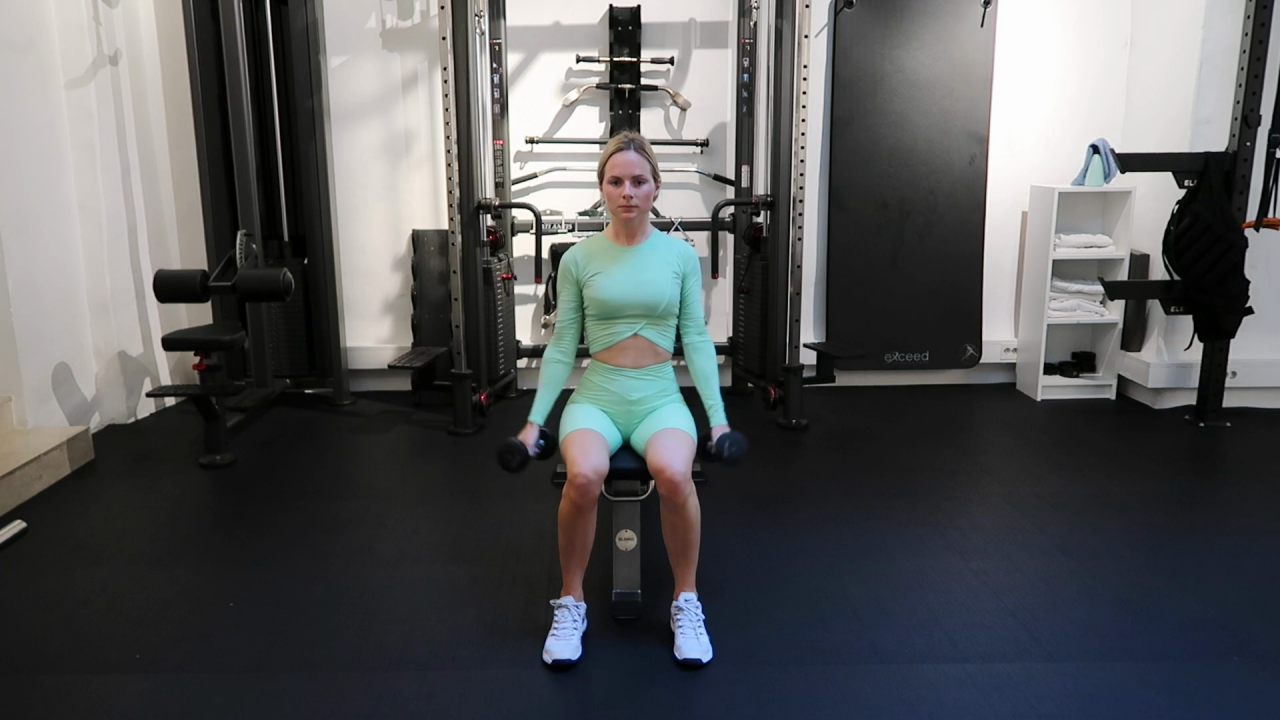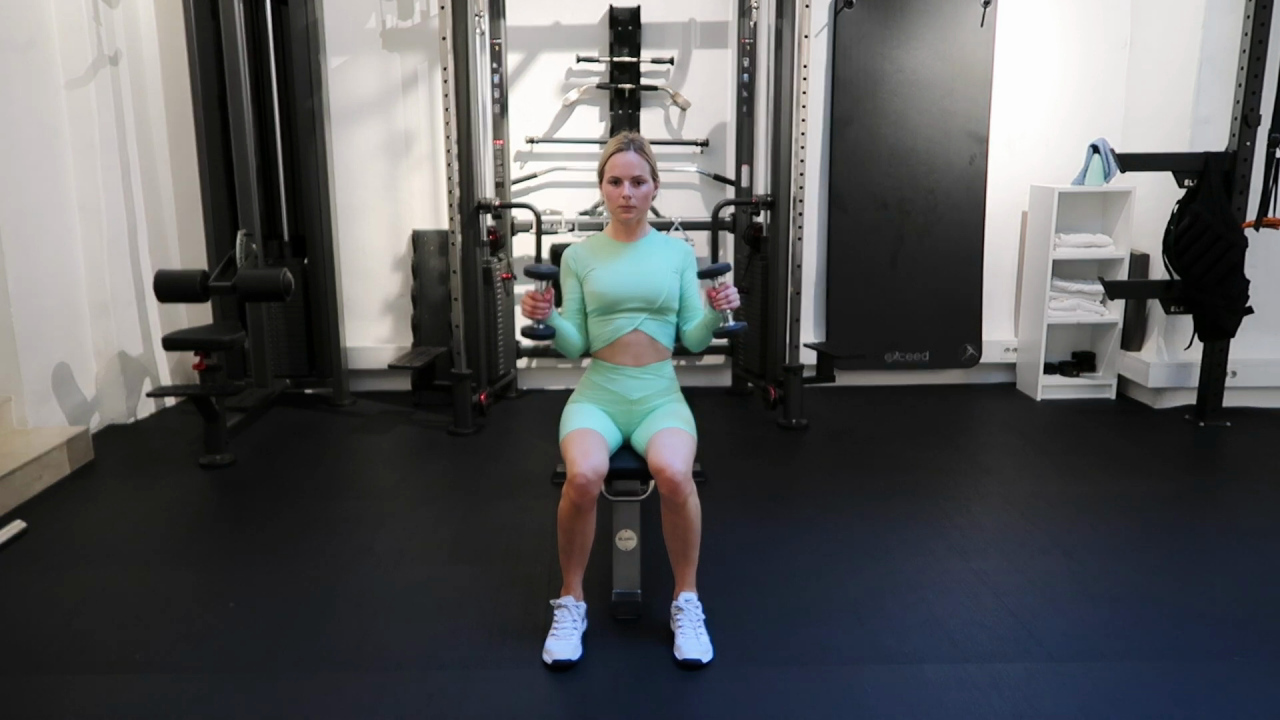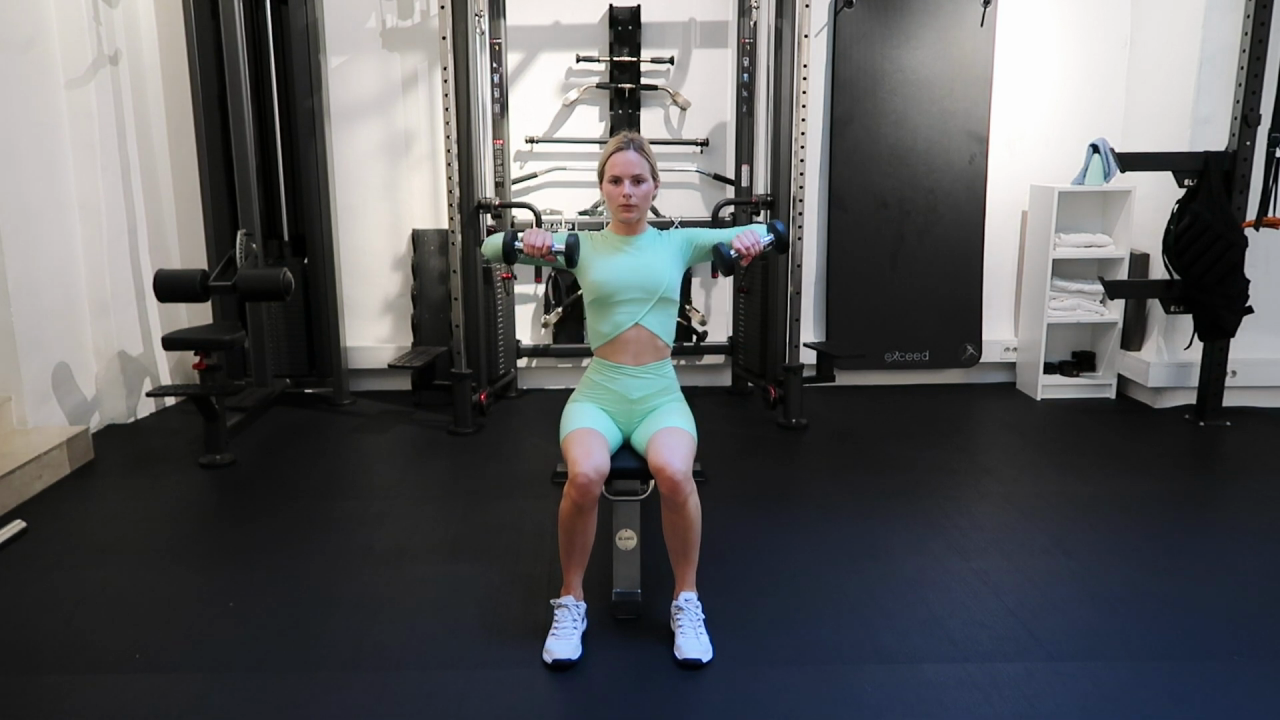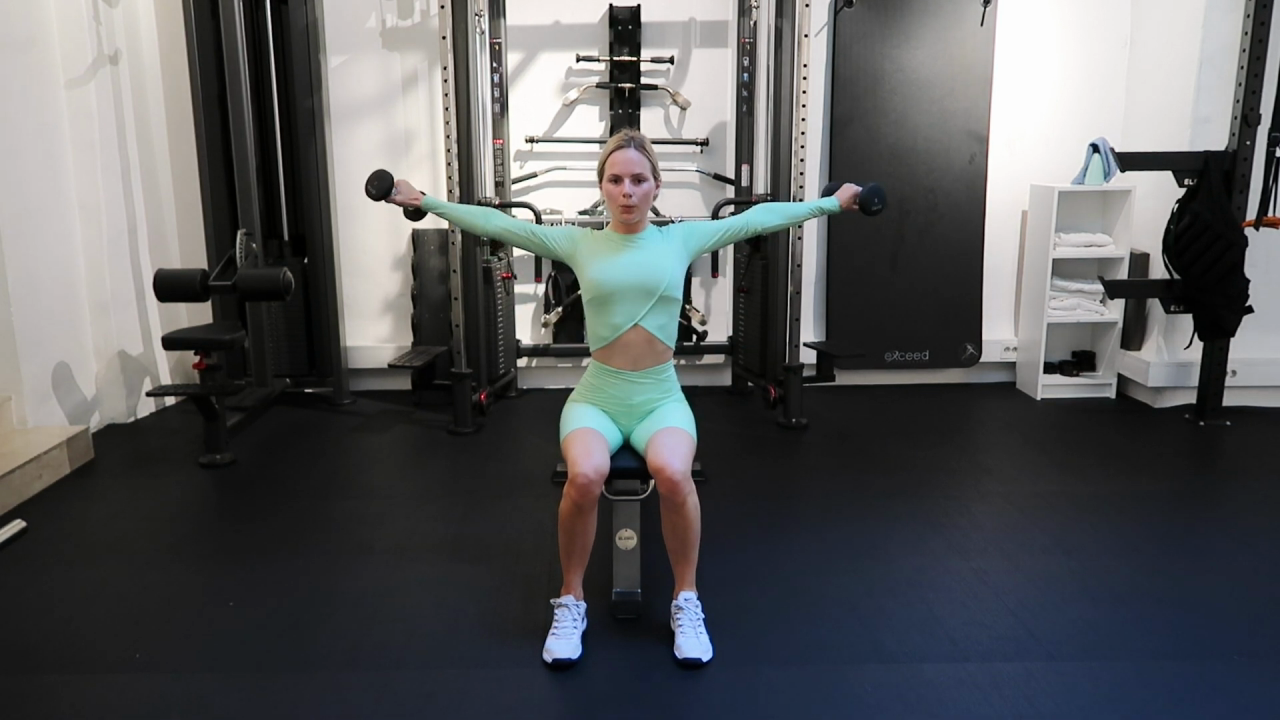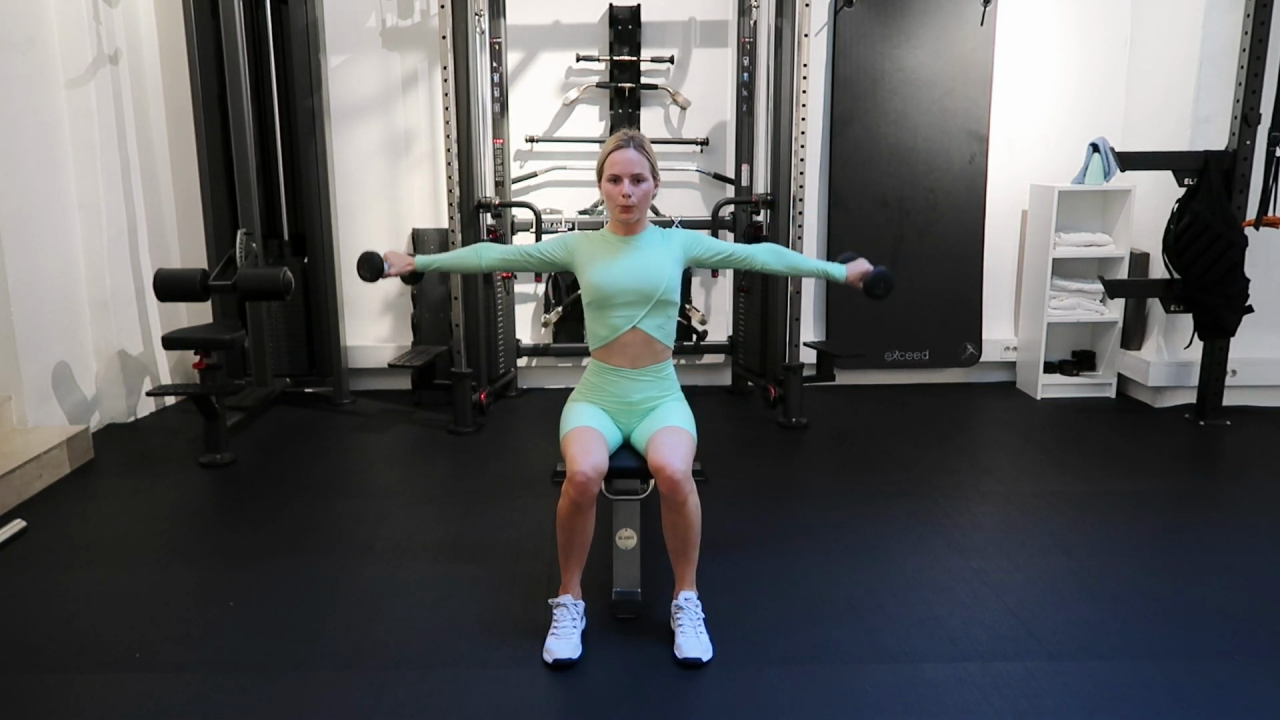
dt=0.7s
person 1, frame 1
left shoulder: (681, 255)
right shoulder: (578, 258)
left elbow: (697, 339)
right elbow: (563, 344)
left wrist: (716, 415)
right wrist: (537, 419)
left hip: (661, 396)
right hip: (596, 395)
left knee: (674, 475)
right knee: (583, 477)
left ankle: (686, 602)
right ankle: (571, 604)
person 1, frame 2
left shoulder: (678, 251)
right shoulder: (578, 255)
left elbow: (696, 339)
right elbow: (572, 346)
left wrist: (719, 311)
right wrist: (544, 320)
left hip: (660, 394)
right hip: (597, 394)
left knee: (674, 475)
right knee: (583, 477)
left ankle: (686, 602)
right ankle: (570, 603)
person 1, frame 3
left shoulder: (679, 243)
right shoulder: (583, 245)
left elbow: (756, 234)
right elbow: (491, 248)
left wrist: (751, 237)
right wrist: (526, 238)
left hip: (661, 394)
right hip: (598, 393)
left knee: (674, 474)
right knee: (585, 476)
left ankle: (686, 602)
right ankle: (570, 603)
person 1, frame 4
left shoulder: (682, 238)
right shoulder: (578, 243)
left elbow: (758, 218)
right elbow: (496, 223)
left wrist: (831, 204)
right wrist: (423, 201)
left hip: (661, 397)
right hip: (597, 396)
left knee: (673, 475)
right knee: (585, 477)
left ankle: (686, 602)
right ankle: (569, 603)
person 1, frame 5
left shoulder: (679, 244)
right shoulder: (578, 247)
left elbow: (759, 254)
right elbow: (496, 254)
left wrist: (839, 270)
right wrist: (417, 261)
left hip: (660, 396)
right hip: (596, 395)
left knee: (674, 473)
right knee: (582, 475)
left ankle: (686, 601)
right ankle: (568, 602)
